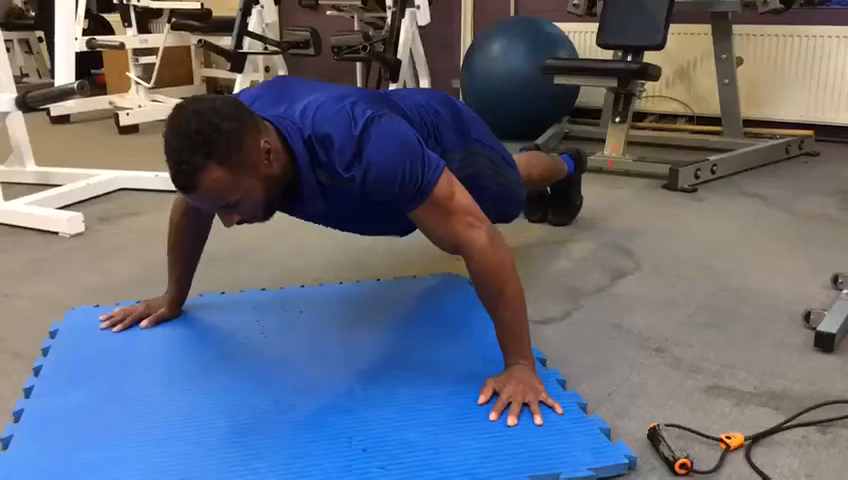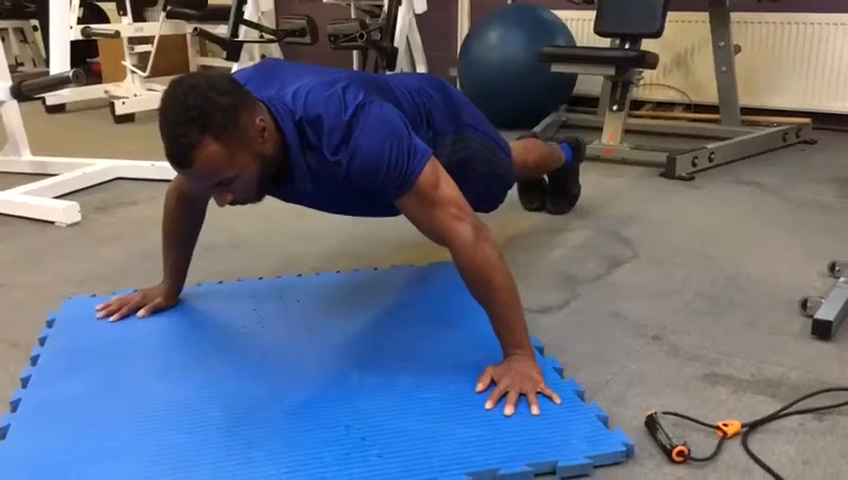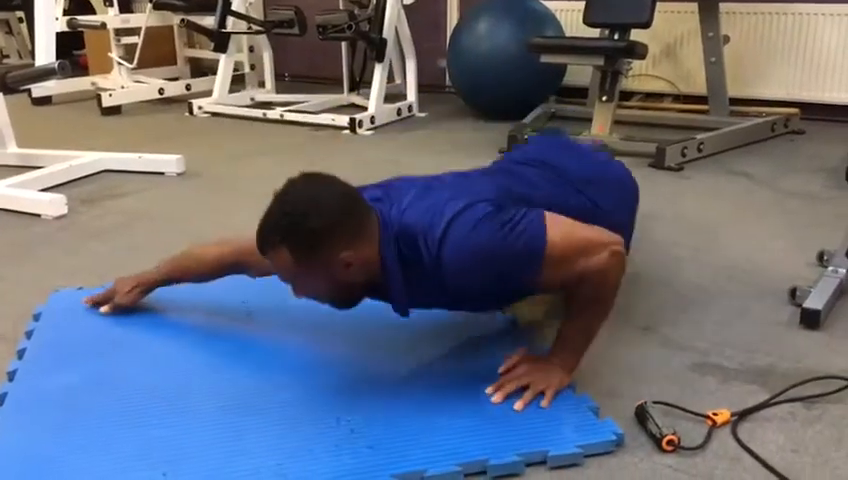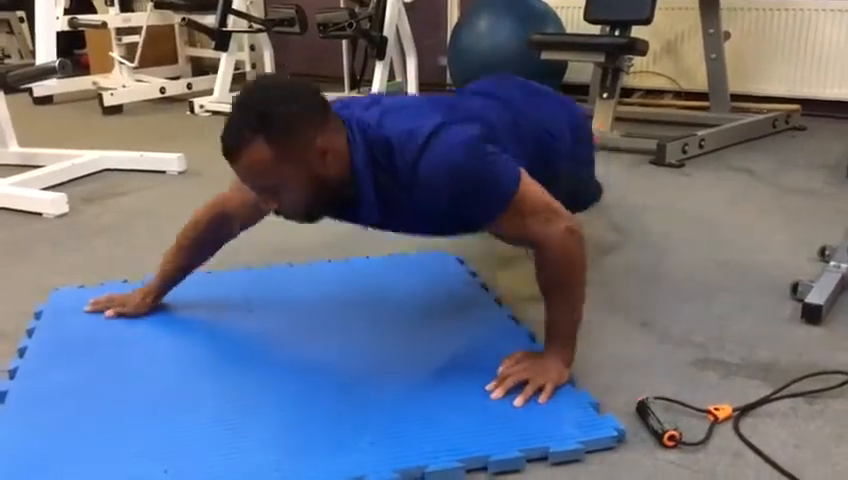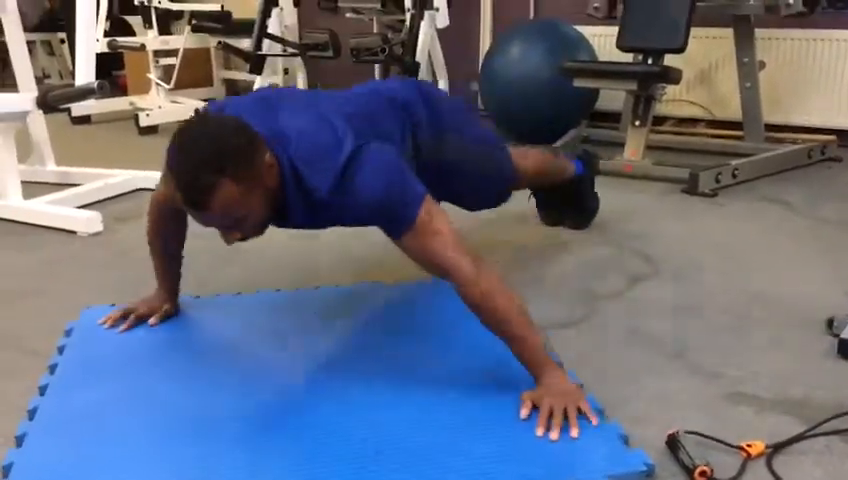
dt=1s
person 1, frame 1
left shoulder: (361, 148)
right shoulder: (227, 137)
left elbow: (478, 239)
right elbow: (189, 209)
left wrist: (520, 365)
right wrist: (173, 299)
left hip: (448, 142)
left knee: (511, 189)
left ankle: (565, 168)
right ankle: (557, 168)
person 1, frame 2
left shoulder: (353, 132)
right shoulder: (219, 124)
left elbow: (463, 233)
right elbow: (184, 195)
left wrist: (519, 356)
right wrist: (169, 286)
left hip: (438, 126)
left knee: (503, 171)
left ankle: (562, 156)
right ankle: (545, 154)
person 1, frame 3
left shoulder: (460, 249)
right shoulder: (353, 223)
left elbow: (605, 252)
right elbow: (235, 252)
left wrist: (560, 363)
right wrist: (147, 280)
left hip: (595, 192)
right hip: (525, 171)
person 1, frame 4
left shoulder: (431, 159)
right shoulder: (301, 150)
left elbow: (559, 231)
right elbow: (221, 215)
left wrist: (558, 355)
right wrist: (152, 291)
left hip: (547, 128)
right hip: (484, 106)
left knee: (574, 197)
person 1, frame 5
left shoulder: (347, 173)
right shoulder: (215, 153)
left elbow: (463, 268)
right elbow: (165, 207)
left wrist: (548, 374)
right wrist: (166, 292)
left hip: (415, 121)
right hip: (361, 113)
left knee: (507, 174)
left ankle: (575, 171)
